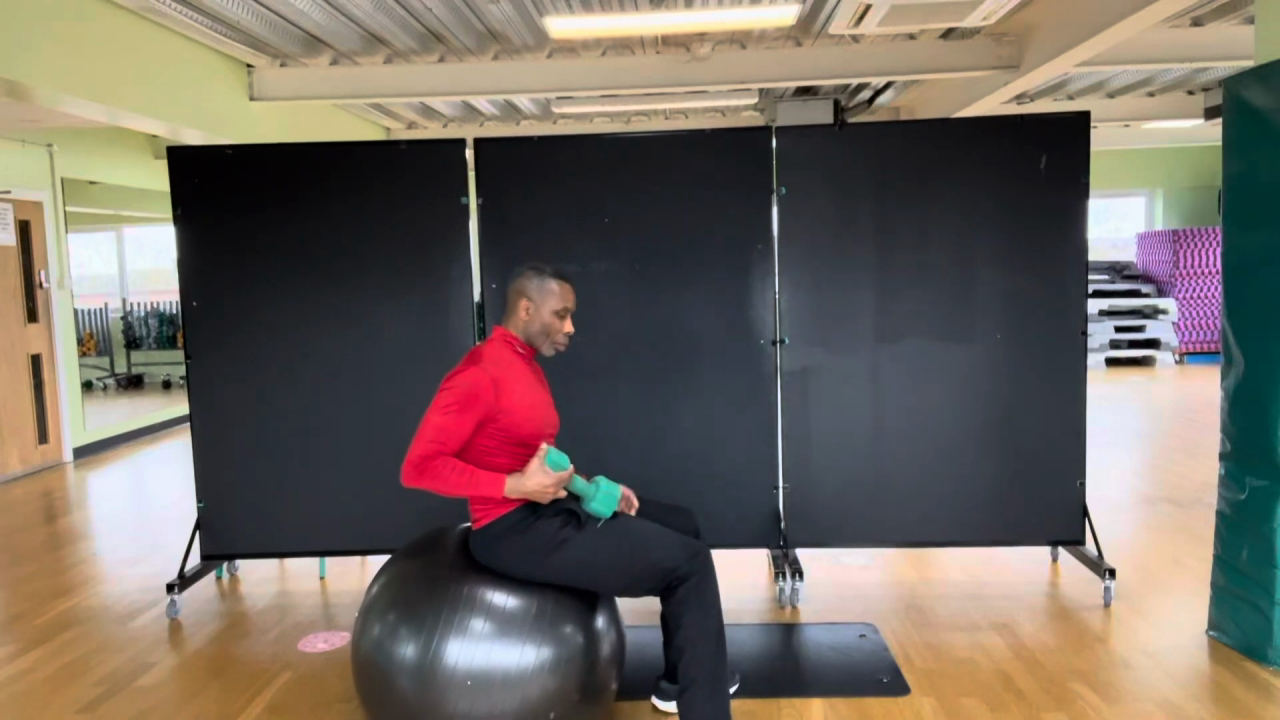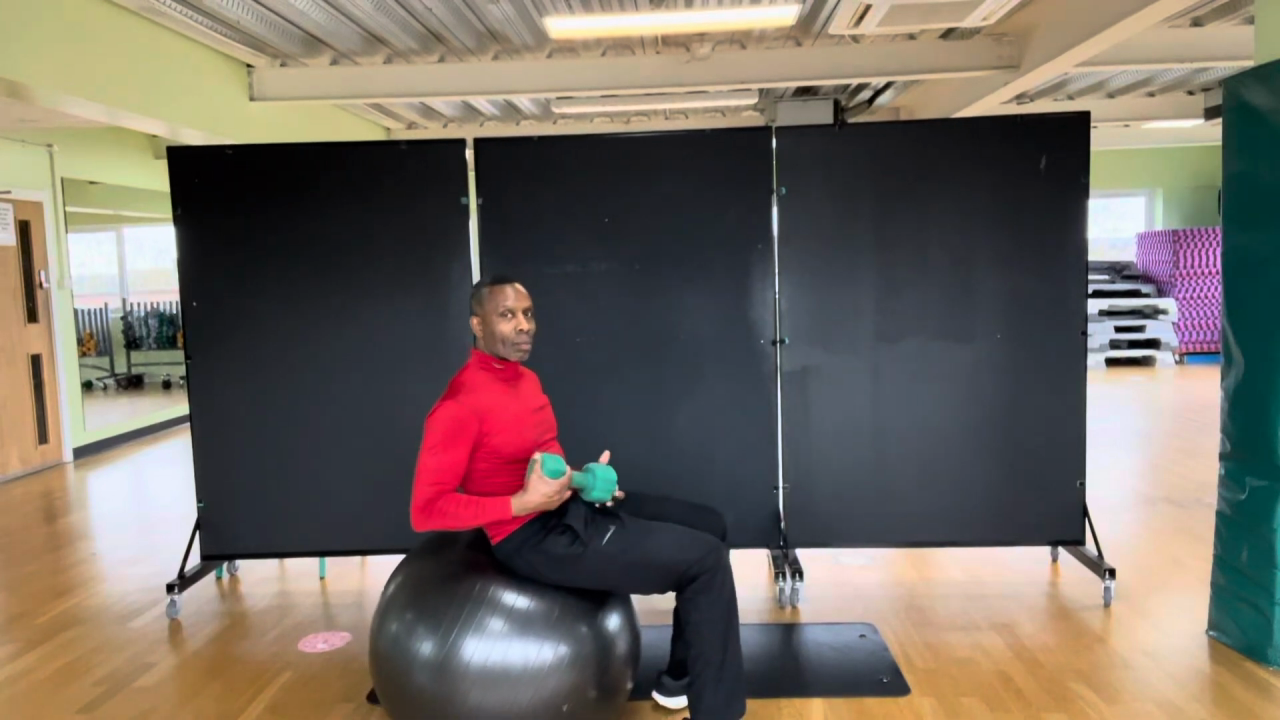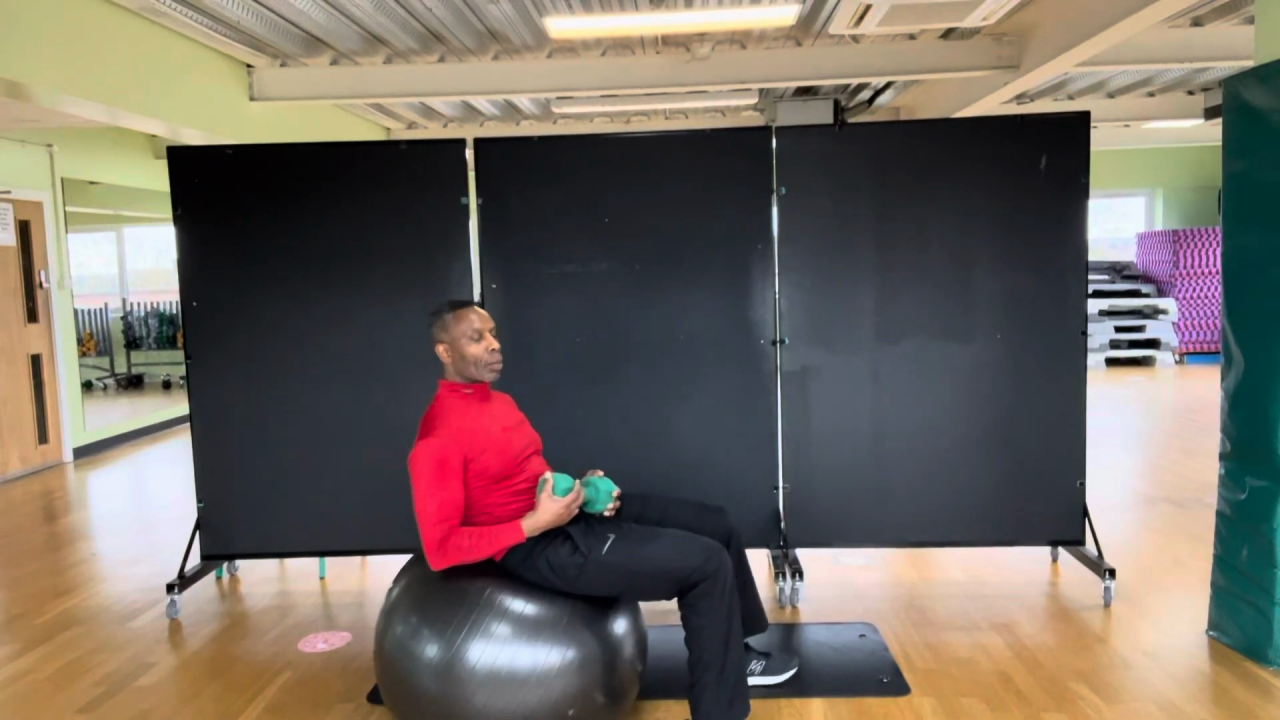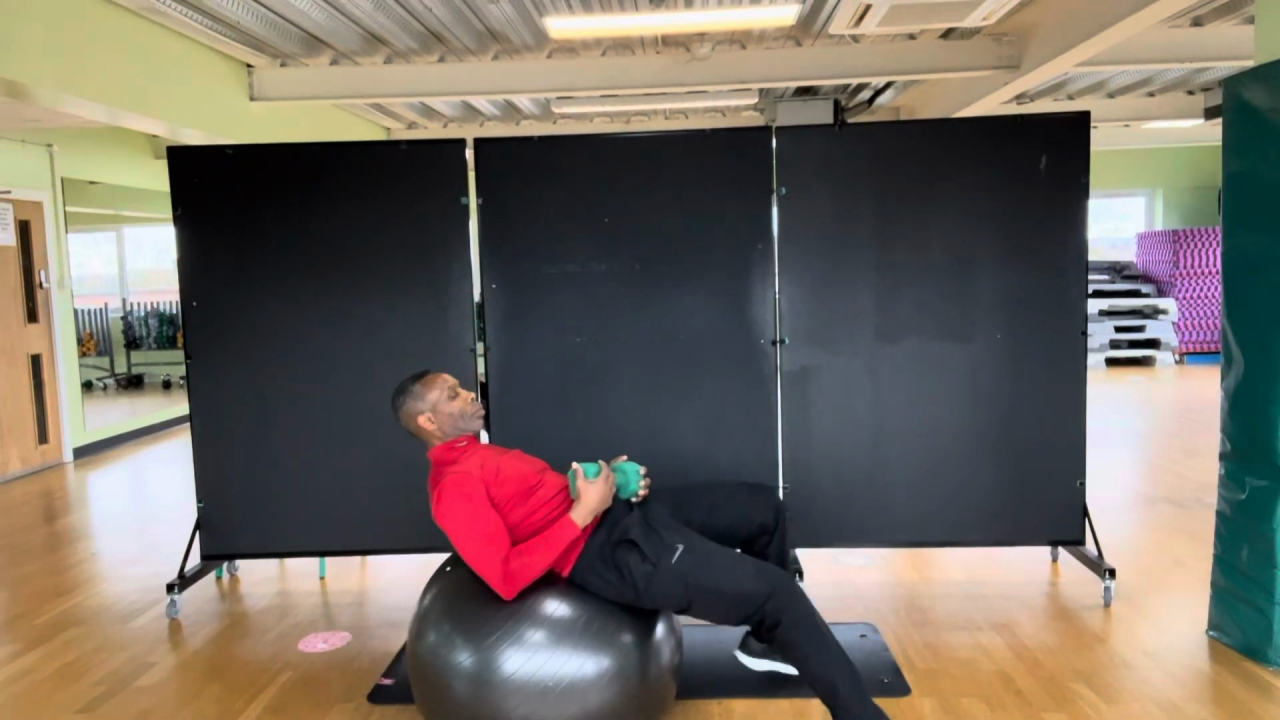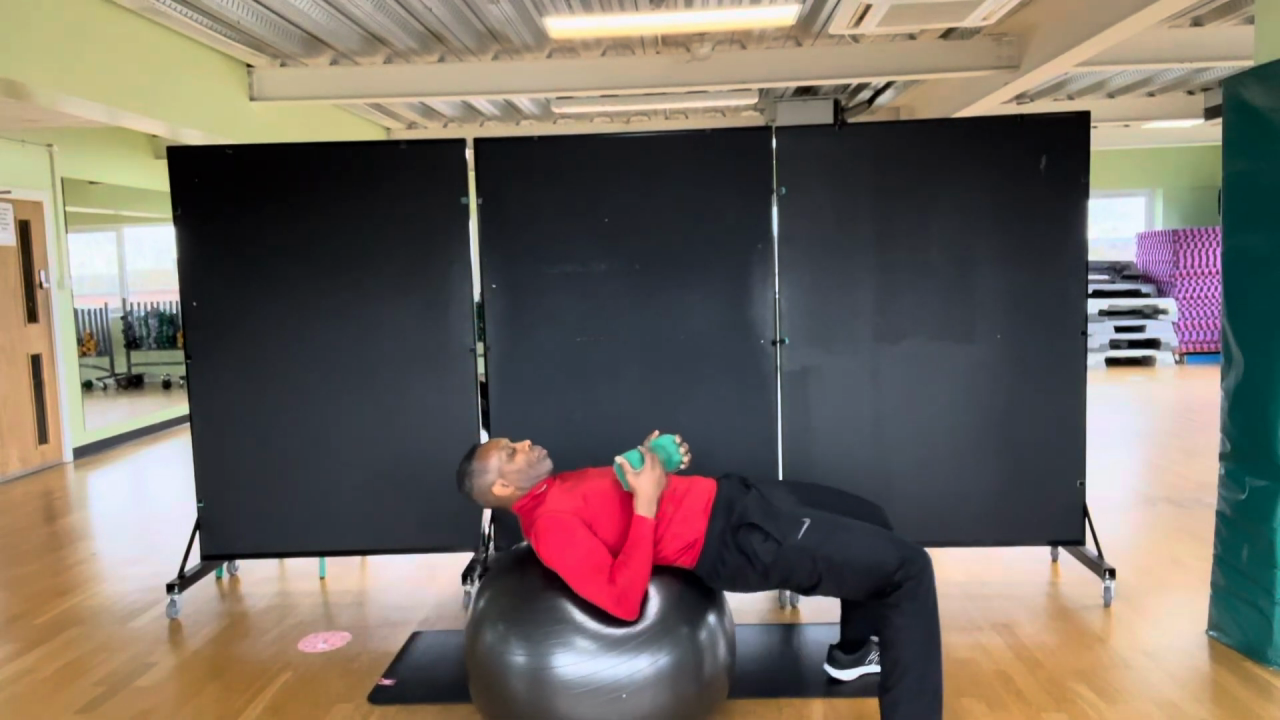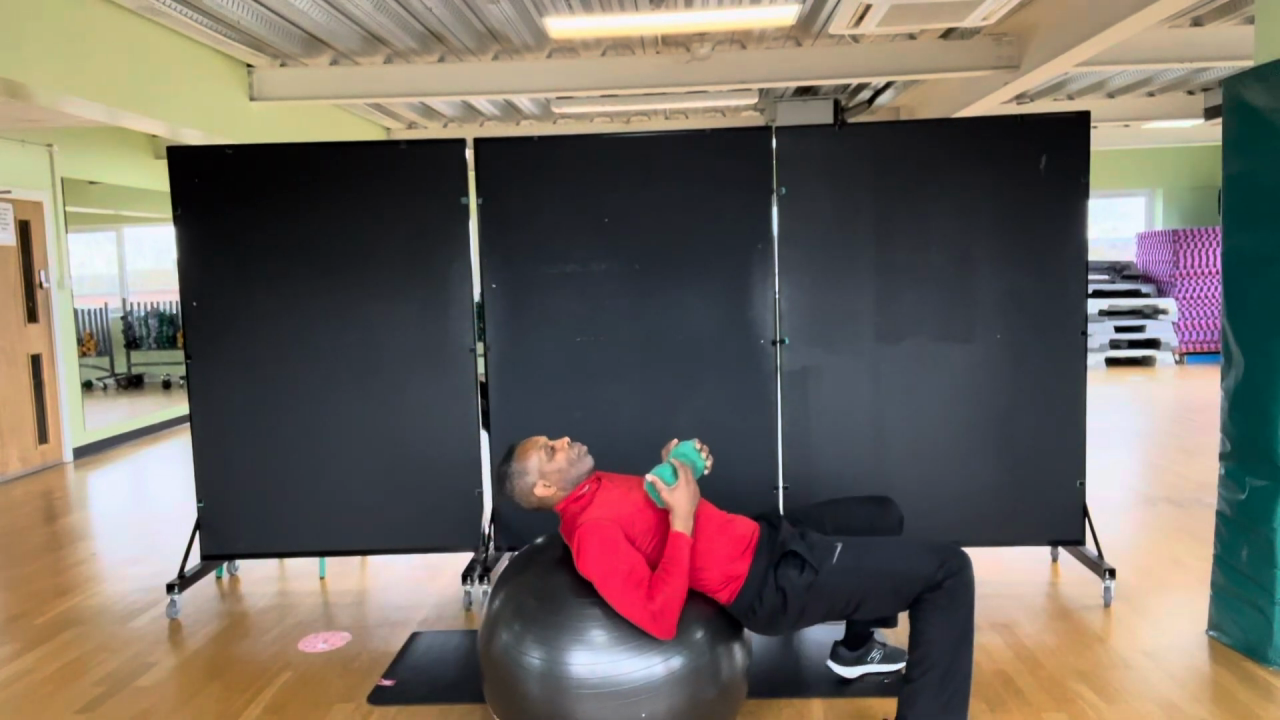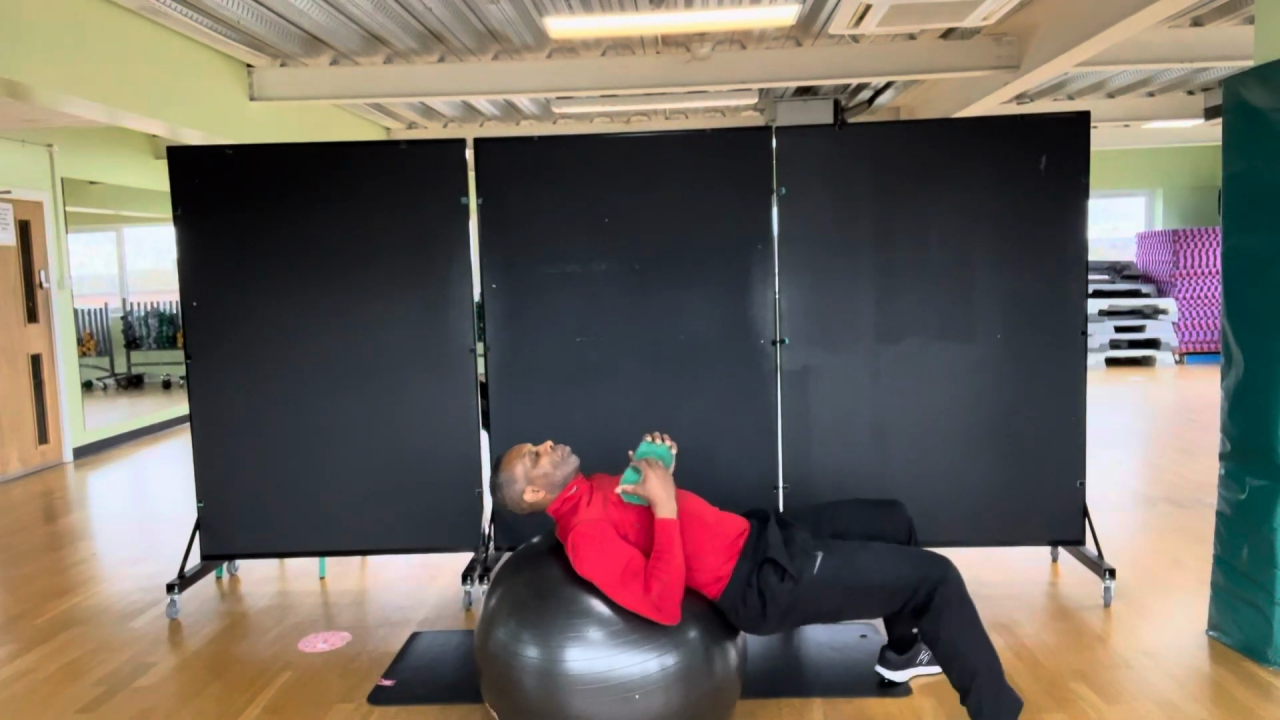
dt=0.7s
person 1, frame 1
left shoulder: (526, 367)
right shoulder: (480, 374)
right elbow: (419, 467)
right wrist: (516, 486)
left hip: (550, 508)
right hip: (516, 530)
left knee: (681, 525)
right knee: (689, 562)
left ankle: (679, 679)
person 1, frame 2
left shoulder: (526, 379)
right shoulder: (461, 404)
right elbow: (426, 510)
right wrist: (522, 502)
left hip: (574, 506)
right hip: (537, 537)
left knee: (708, 525)
right knee: (705, 558)
left ankle: (681, 674)
person 1, frame 3
left shoulder: (498, 402)
right shoulder: (440, 438)
right elbow: (440, 549)
left wrist: (583, 487)
right wrist: (538, 522)
left hip: (576, 512)
right hip: (543, 547)
left knee: (713, 524)
right knee: (707, 563)
left ankle: (735, 652)
person 1, frame 4
left shoulder: (475, 456)
right shoulder: (455, 485)
right elbow: (506, 578)
left wrist: (608, 484)
right wrist: (584, 511)
left hip: (623, 515)
right hip: (613, 553)
left knee: (764, 507)
right knee: (776, 594)
left ankle: (763, 641)
person 1, frame 5
left shoulder: (551, 489)
right shoulder: (550, 523)
right elbow: (623, 600)
left wrist: (656, 463)
right wrist: (647, 501)
left hip: (736, 499)
right hip: (743, 537)
left knee: (872, 525)
right knee: (908, 568)
left ankle: (853, 650)
person 1, frame 6
left shoulder: (592, 488)
right shoulder: (592, 531)
right elbow: (660, 617)
left wrist: (674, 470)
right wrist: (682, 517)
left hip: (766, 538)
right hip: (771, 581)
left knee: (883, 515)
right knee: (947, 570)
left ankle: (855, 648)
person 1, frame 7
left shoulder: (589, 490)
right shoulder: (585, 534)
right elbow: (665, 605)
left wrist: (653, 467)
right wrist: (663, 503)
left hip: (762, 534)
right hip: (764, 580)
left knee: (892, 520)
right knee: (934, 575)
left ankle: (901, 651)
